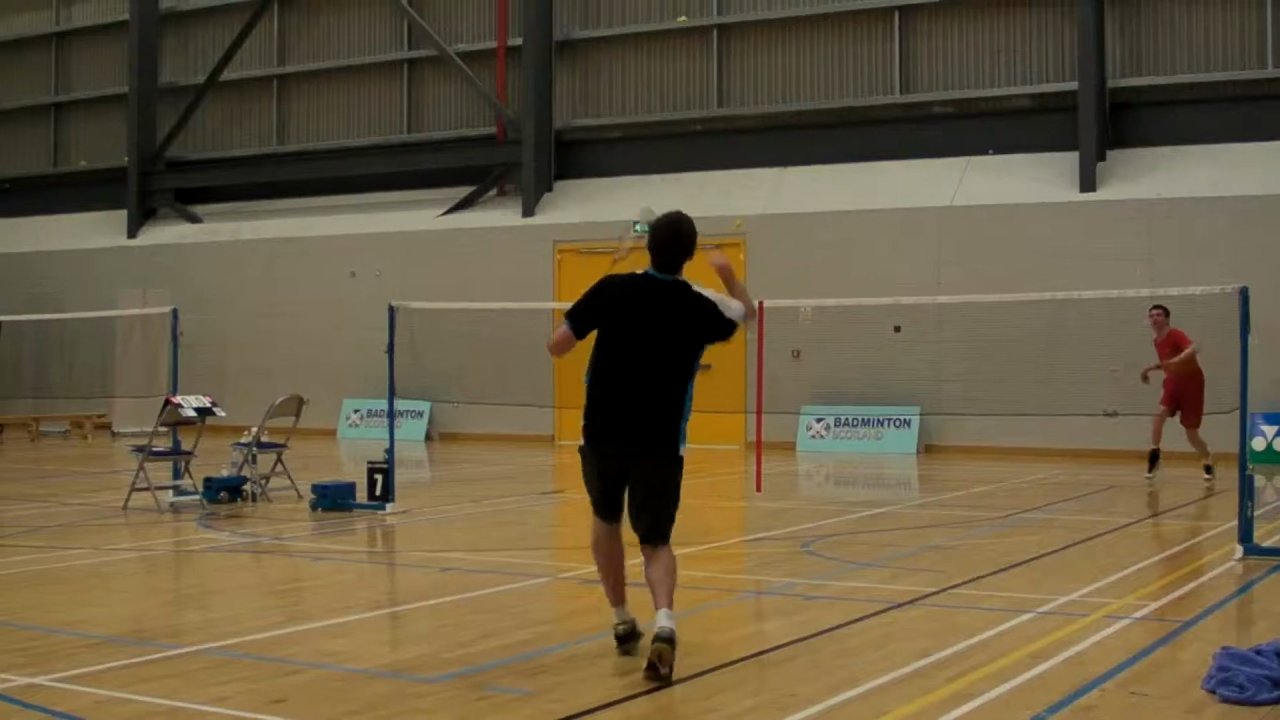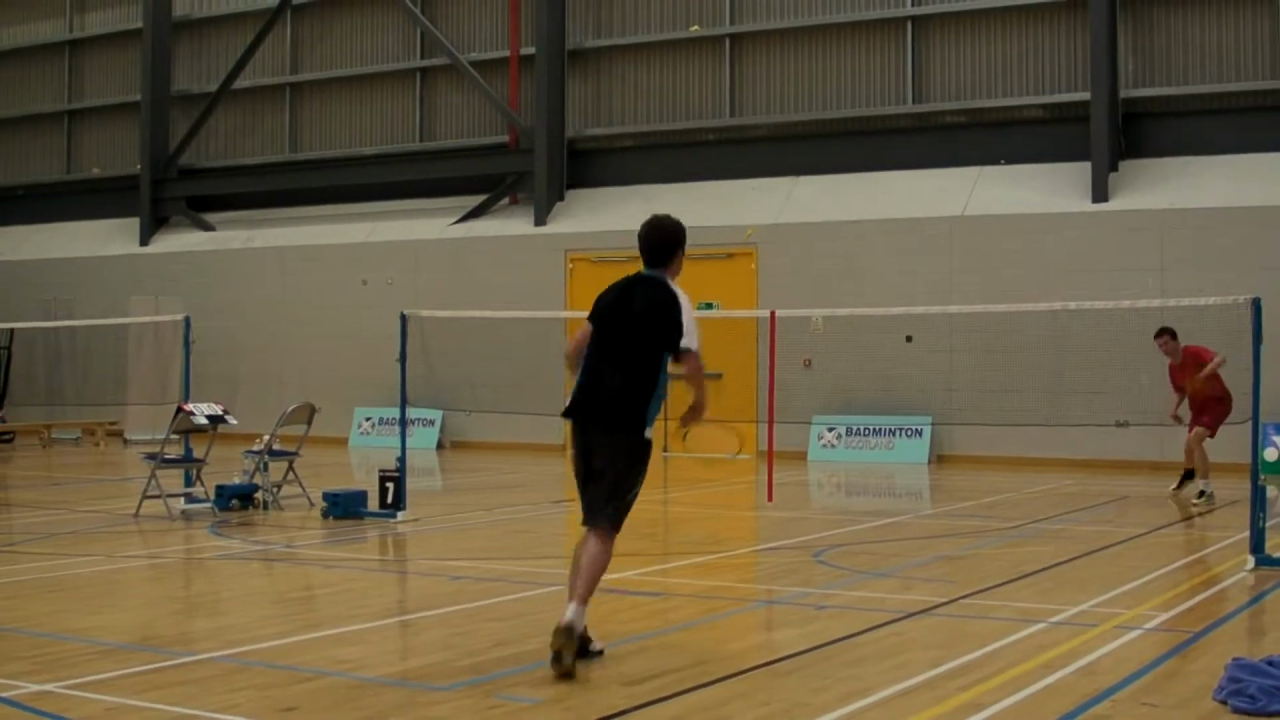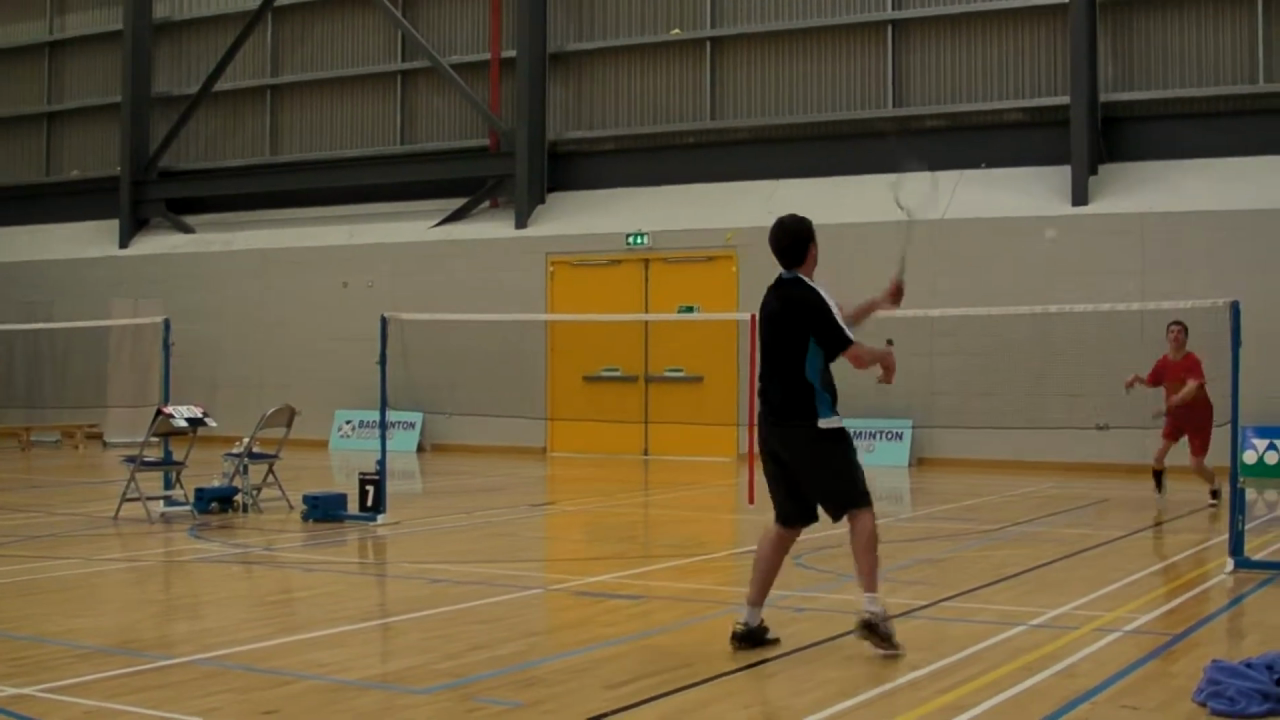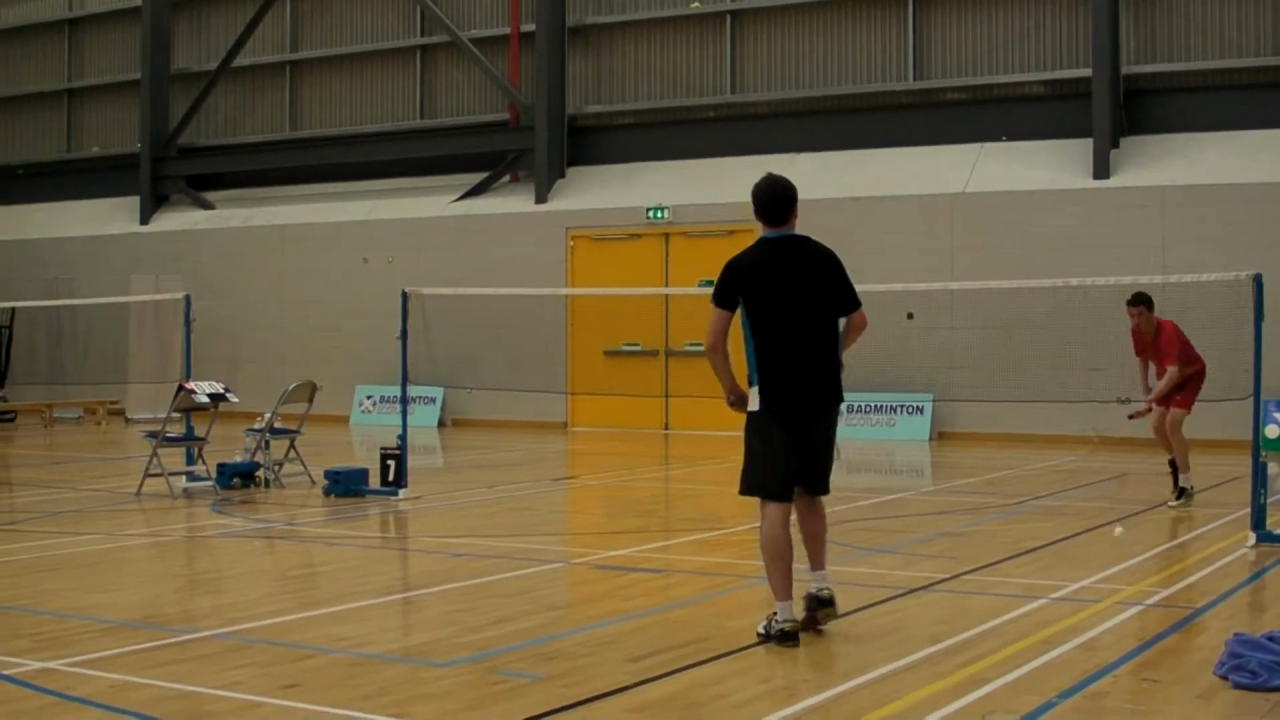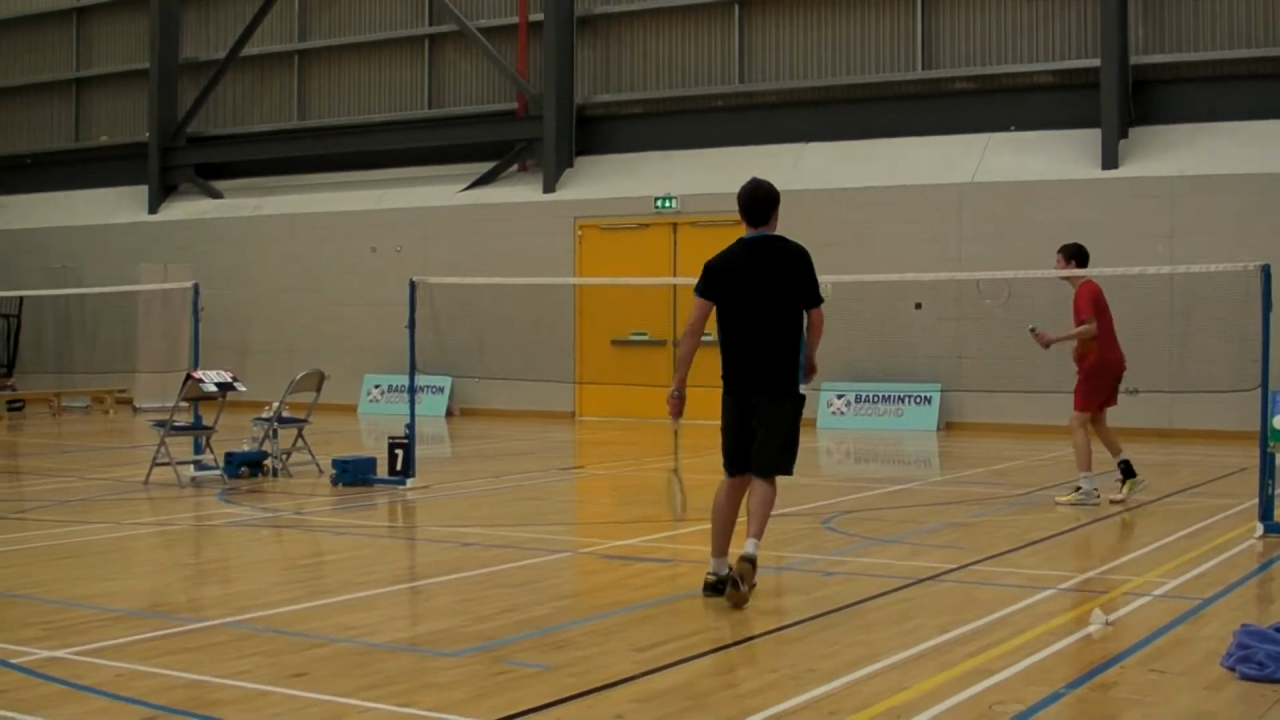
dt=1s
person 1, frame 1
left shoulder: (612, 290)
right shoulder: (700, 307)
left elbow: (558, 345)
right elbow: (745, 311)
left wrist: (576, 334)
right wrist: (728, 276)
left hip: (600, 436)
right hip: (660, 444)
left knee: (605, 522)
right knee: (656, 543)
left ankle: (623, 624)
right ankle: (663, 628)
person 1, frame 2
left shoulder: (613, 293)
right shoulder: (673, 300)
left elbow: (574, 353)
right elbow: (691, 364)
right wrist: (699, 401)
left hip: (585, 419)
right hip: (626, 429)
left knee: (595, 525)
right knee: (601, 531)
left ankle: (576, 624)
right ankle: (571, 621)
person 1, frame 3
left shoulder: (780, 292)
right shoulder: (806, 295)
right elbow: (856, 356)
left wrist: (877, 302)
right wrist: (884, 356)
left hip: (774, 426)
right hip: (810, 425)
left knee: (785, 525)
right knee: (859, 511)
left ankle: (749, 622)
right ankle: (873, 611)
person 1, frame 4
left shoulder: (740, 267)
right shoulder: (823, 258)
left elbow: (715, 342)
right elbow: (857, 321)
left wrist: (731, 387)
left hip: (772, 401)
right hip: (822, 396)
left knee: (774, 505)
right knee: (808, 495)
left ankle: (784, 616)
right ankle: (820, 588)
person 1, frame 5
left shoulder: (720, 264)
right shoulder: (796, 256)
left elbow: (693, 329)
right elbow: (816, 319)
left wrist: (678, 385)
right wrist: (809, 358)
left hip: (736, 385)
right hip: (782, 385)
left knee: (734, 476)
right knee: (763, 477)
left ankle: (718, 570)
right ankle: (749, 554)
person 2, frame 1
left shoulder: (1176, 335)
right shoulder: (1157, 342)
left elbow: (1193, 349)
left wrist: (1176, 360)
right wrist: (1150, 368)
left hip: (1192, 387)
right hip: (1173, 386)
left knee: (1191, 434)
right knee: (1159, 417)
left ankle: (1208, 463)
right ankle: (1154, 455)
person 2, frame 2
left shoulder: (1194, 353)
right shoulder: (1172, 367)
left elbow: (1220, 358)
right elbow: (1181, 391)
left wrist: (1207, 371)
right wrist: (1175, 409)
left hip: (1219, 402)
right hip: (1200, 406)
left knee: (1195, 438)
right knee: (1190, 447)
left ankle: (1206, 490)
right ankle: (1189, 473)
person 2, frame 3
left shoulder: (1192, 361)
right shoulder: (1162, 363)
left elbow: (1192, 388)
right elbow: (1151, 383)
left wrist: (1169, 404)
right wrist: (1136, 378)
left hip: (1198, 415)
right hip: (1176, 414)
left knee: (1196, 466)
right knee: (1159, 455)
left ankle: (1215, 488)
right ankle: (1158, 477)
person 2, frame 4
left shoulder: (1168, 331)
right shoulder: (1136, 331)
left elbow: (1173, 371)
right elbow: (1142, 356)
left wrist: (1153, 398)
right wrist: (1144, 383)
left hip: (1190, 375)
right hip: (1168, 379)
left knee: (1173, 423)
right knee: (1157, 425)
left ankle: (1185, 487)
right ankle: (1177, 466)
person 2, frame 5
left shoulder: (1085, 292)
right shoulder: (1088, 289)
left elbow: (1091, 329)
left wrist: (1056, 338)
right wrist: (1078, 347)
left hip: (1097, 366)
right hip: (1109, 364)
left knee: (1077, 424)
right knee: (1098, 423)
left ankle: (1087, 489)
right ankle: (1129, 476)
